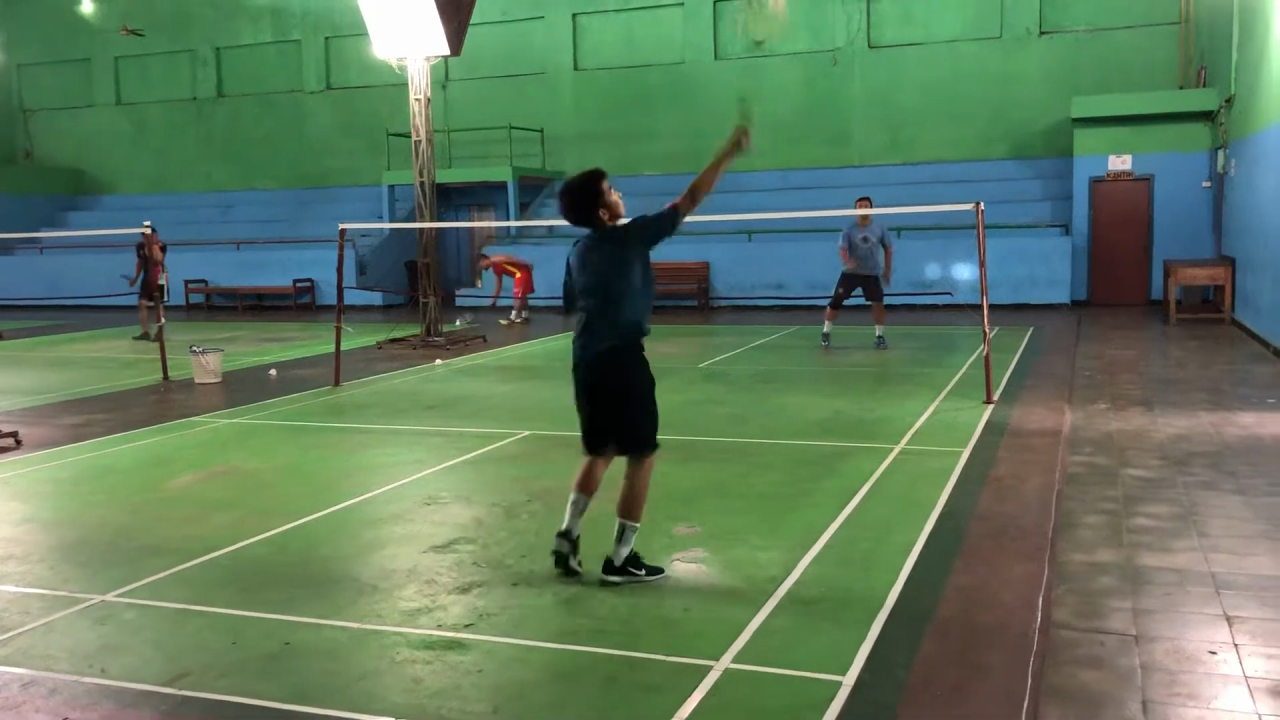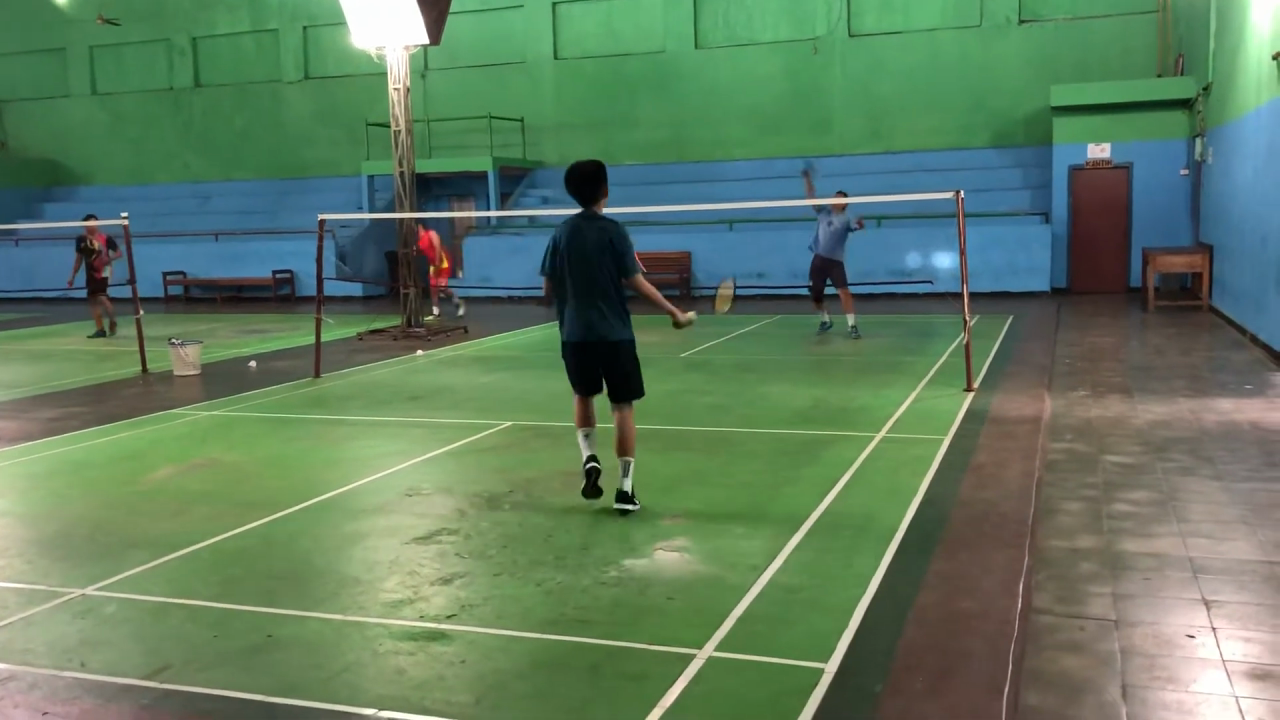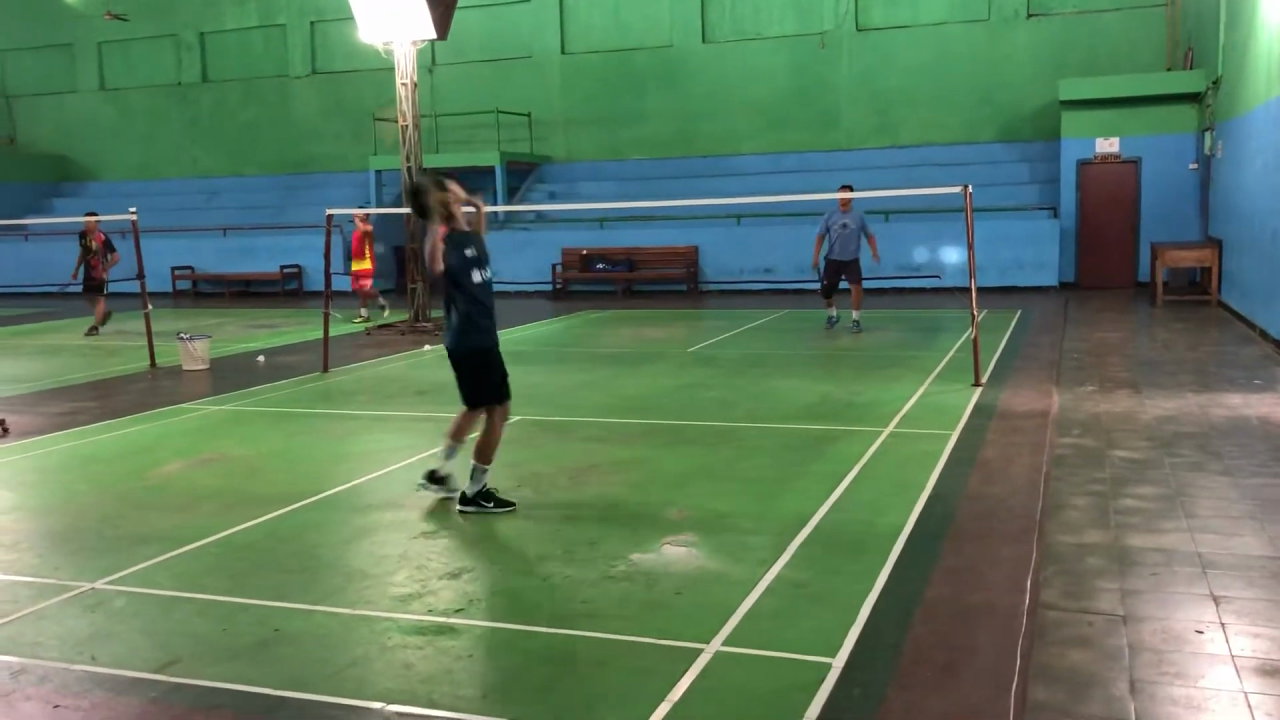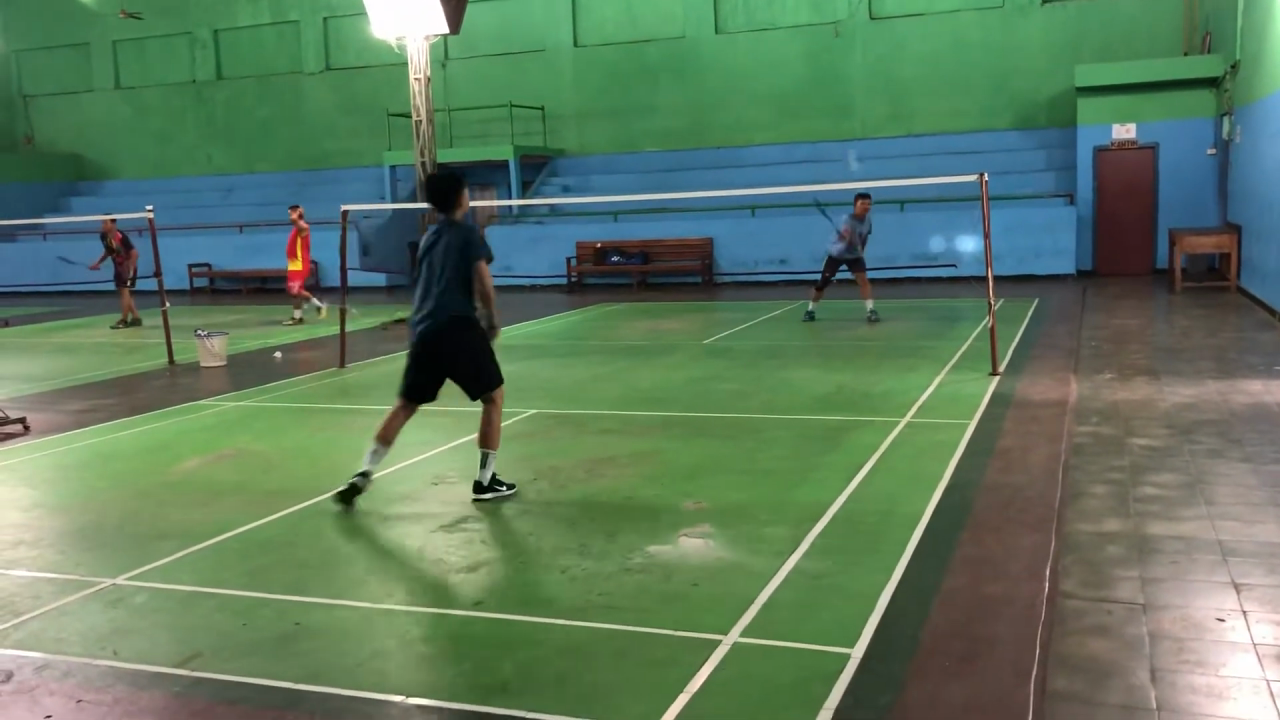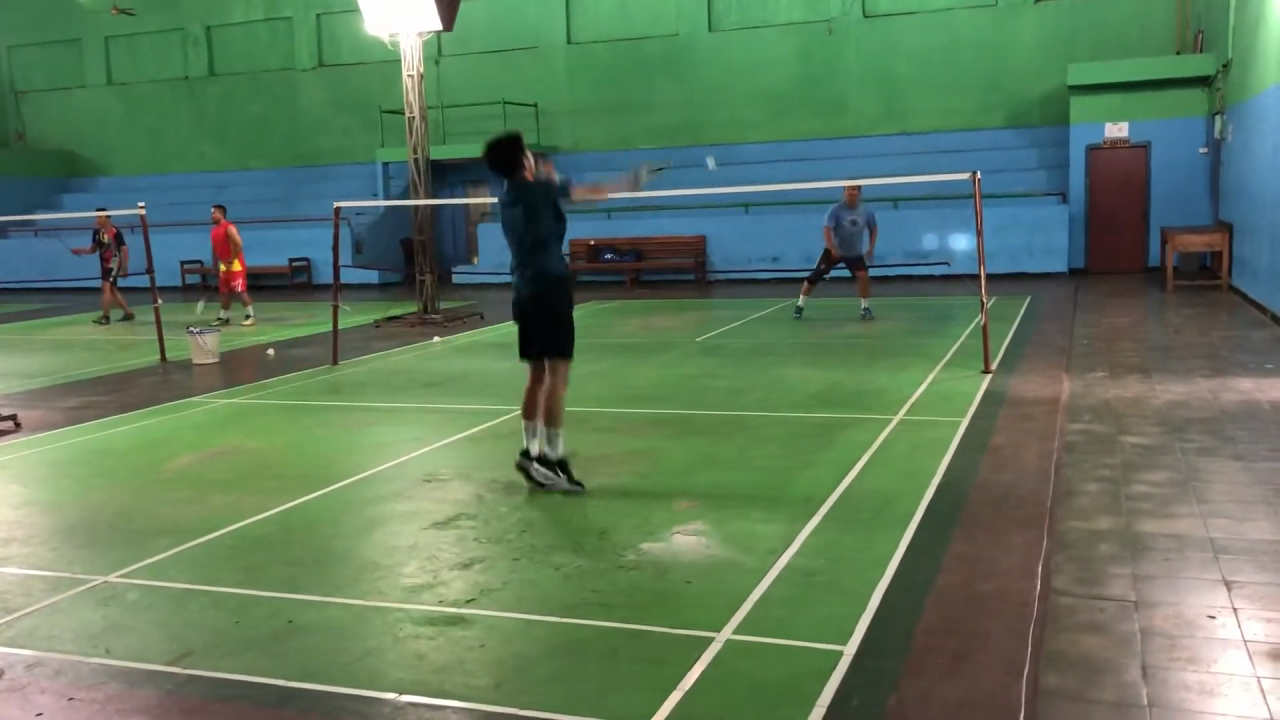
dt=1s
person 1, frame 1
left shoulder: (577, 252)
right shoulder: (628, 237)
right elbow: (689, 200)
right wrist: (728, 151)
left hip: (585, 363)
right hip: (622, 360)
left knee: (599, 454)
right knee: (641, 456)
left ankle: (569, 534)
right ankle: (620, 559)
person 1, frame 2
left shoulder: (562, 233)
right shoulder: (613, 231)
left elbow: (548, 287)
right elbow: (637, 283)
right wrist: (675, 313)
left hip: (575, 335)
right hip: (615, 334)
left knee: (583, 397)
right knee: (623, 409)
left ankle: (590, 459)
right ankle: (625, 490)
person 1, frame 3
left shoulder: (467, 233)
right shoulder: (446, 235)
left elbow: (476, 232)
right elbow: (435, 268)
left wrist: (478, 207)
right wrist: (436, 222)
left hip: (473, 336)
right hip: (474, 340)
left knee: (476, 408)
right knee: (498, 411)
left ankle: (441, 472)
right ankle: (474, 492)
person 1, frame 4
left shoulder: (429, 238)
right shoulder: (469, 234)
right elbow: (484, 286)
right wrist: (492, 321)
left hip: (424, 331)
right hip: (459, 327)
left knee: (404, 407)
right knee: (493, 398)
left ankle: (363, 475)
right ankle: (486, 480)
person 1, frame 5
left shoulder: (508, 196)
right shoulder: (539, 188)
right elbow: (589, 192)
right wrist: (627, 184)
left hip: (524, 293)
right hip: (548, 288)
left knee: (537, 375)
right knee: (556, 373)
left ankle: (532, 453)
right ankle: (552, 457)
